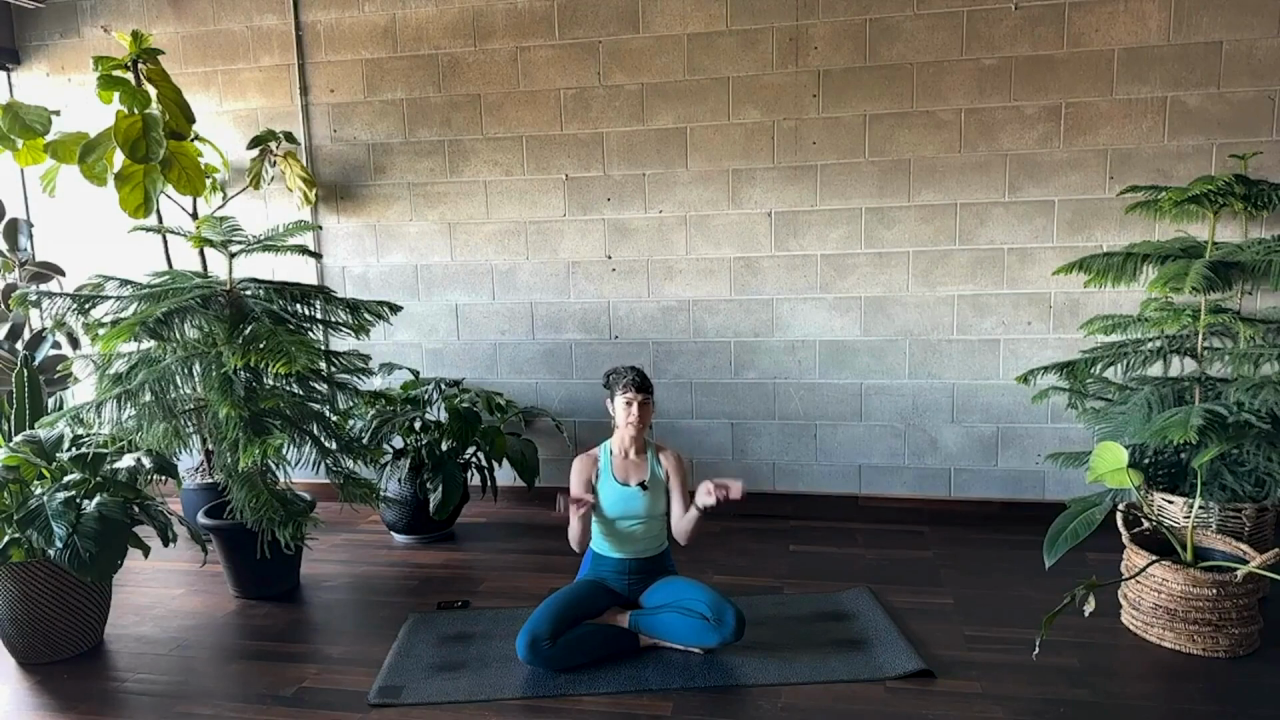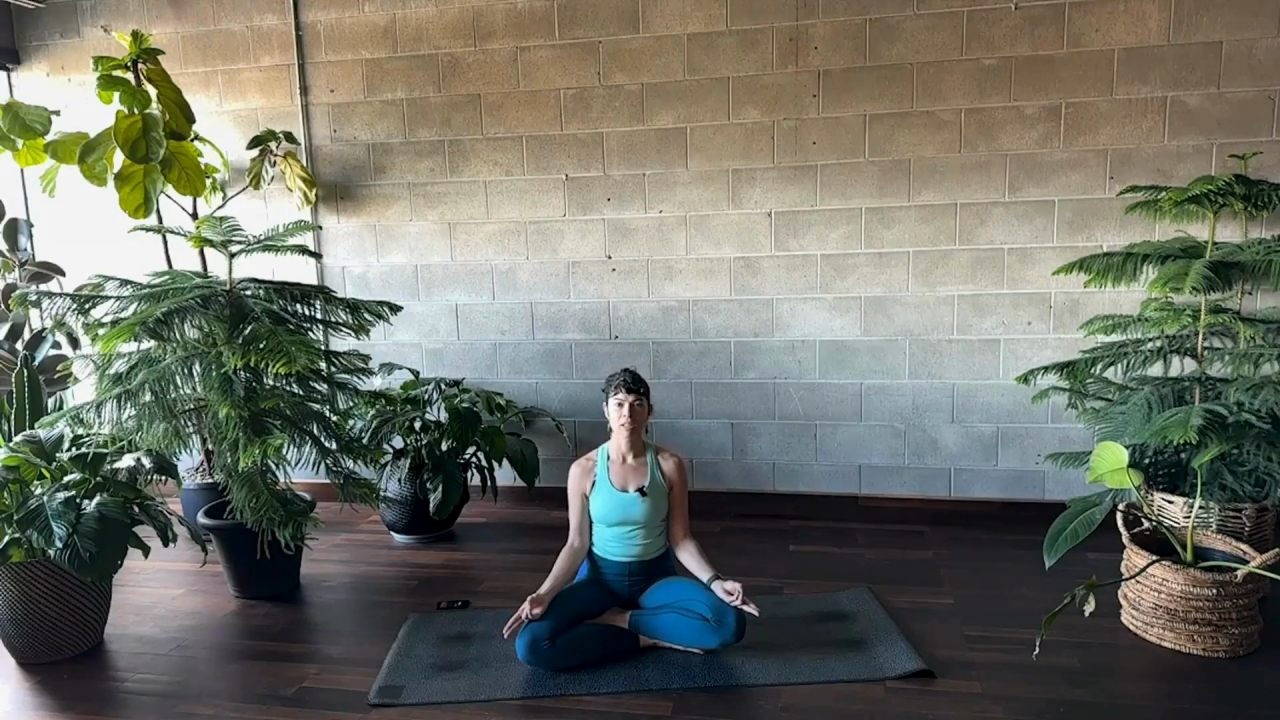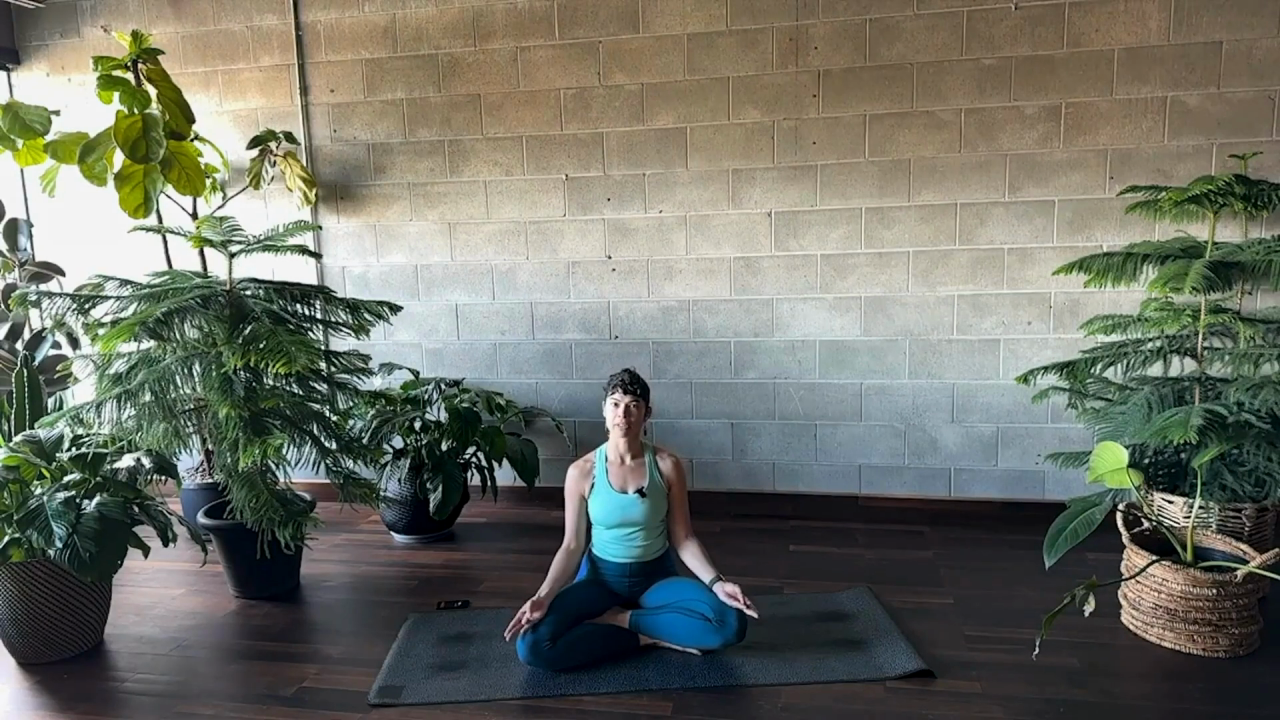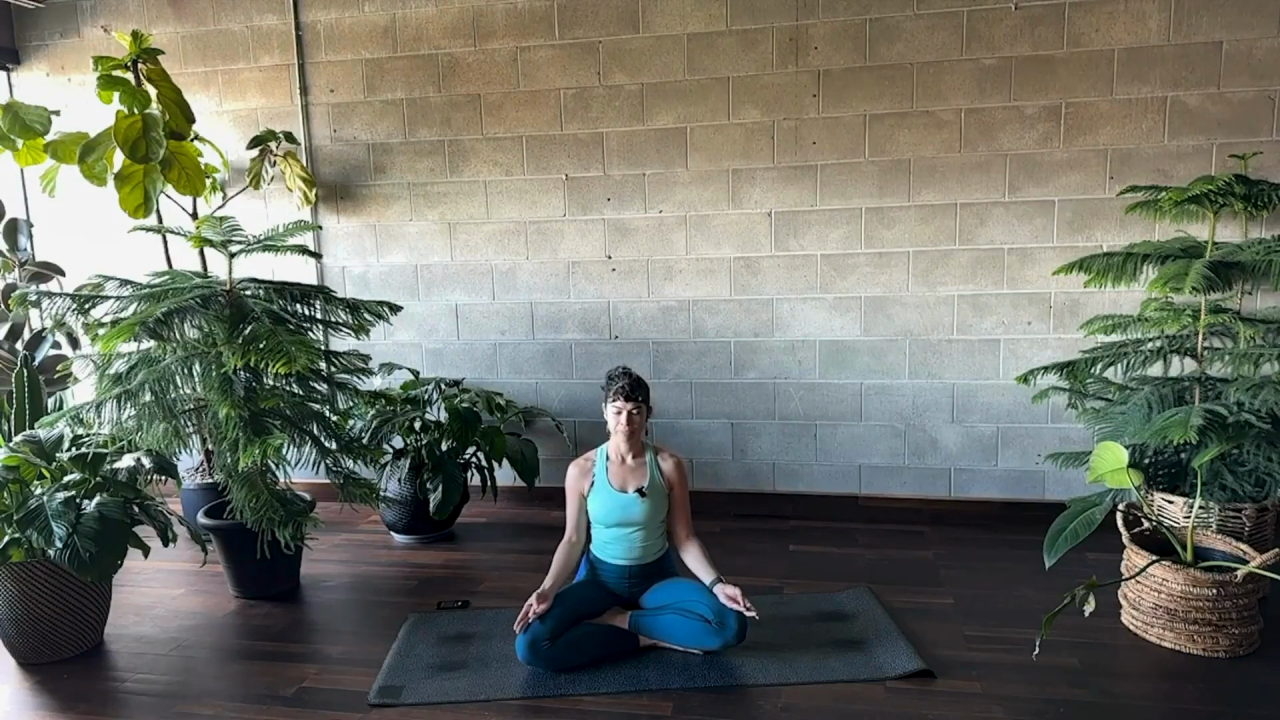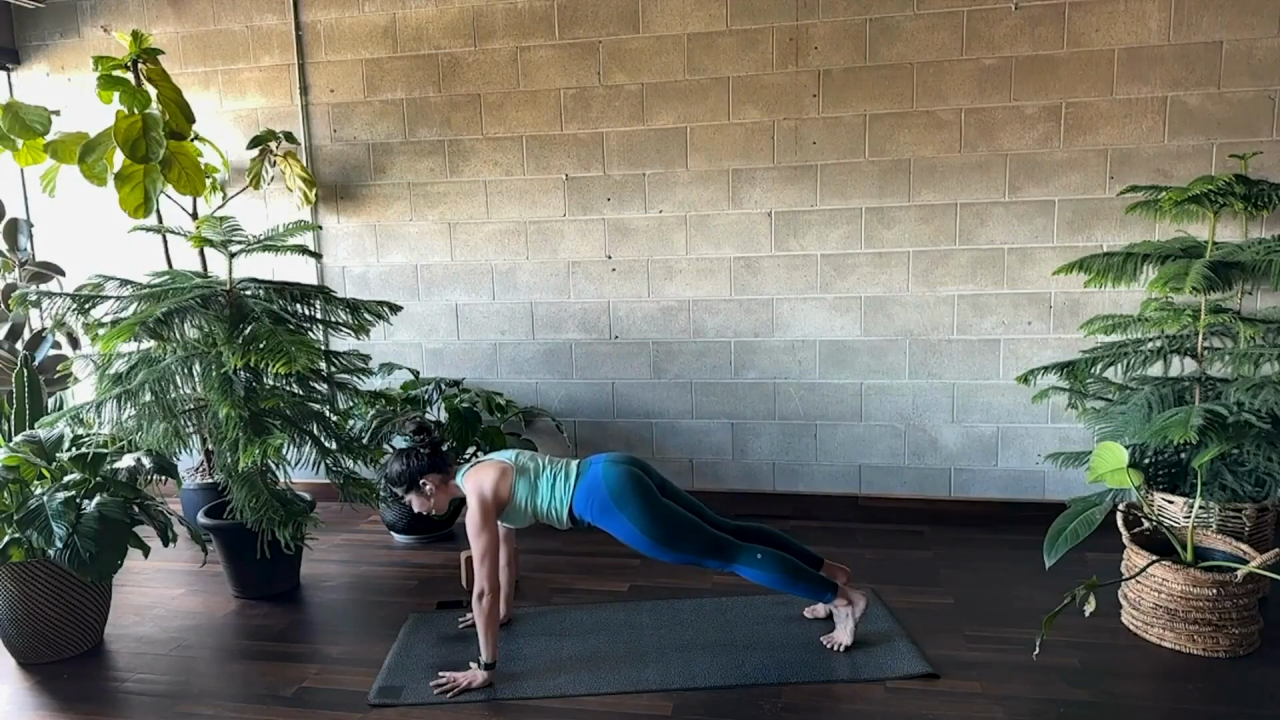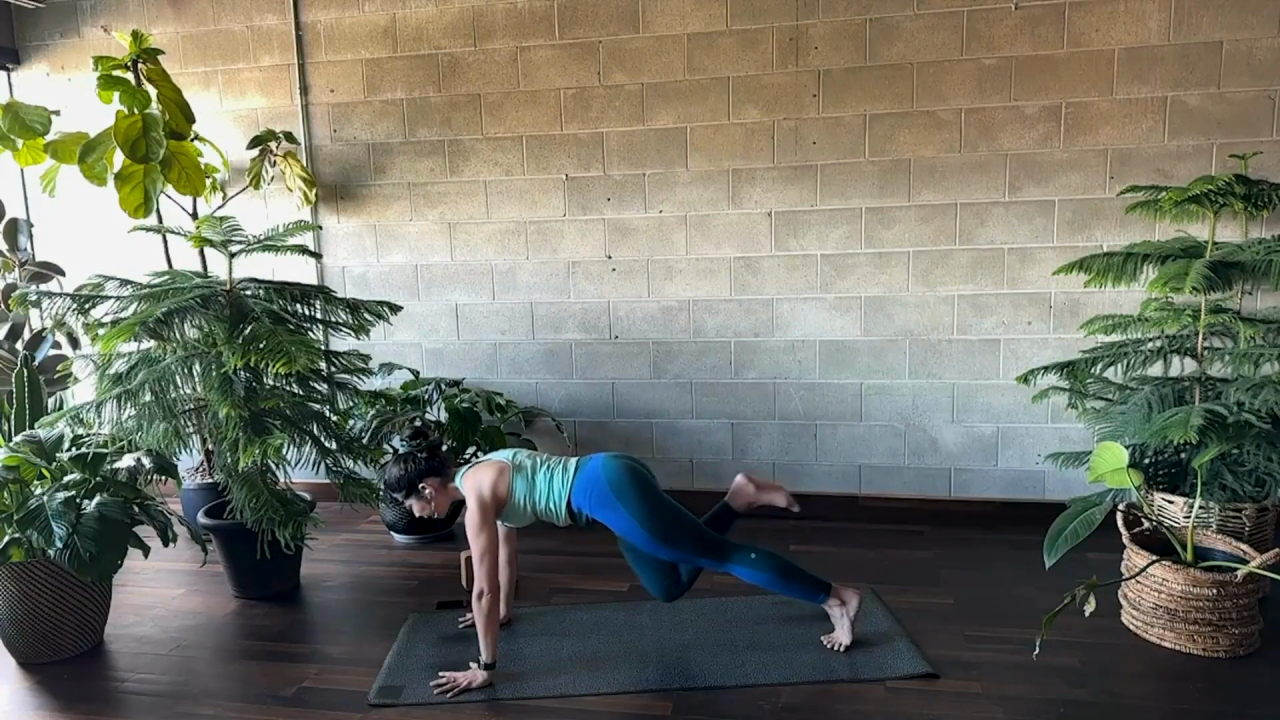
dt=0.7s
person 1, frame 1
left shoulder: (668, 460)
right shoulder: (587, 463)
left elbow: (682, 535)
right elbow: (578, 543)
left wrist: (699, 504)
right wrist: (579, 516)
left hip: (656, 574)
right hip: (601, 574)
left knee: (729, 623)
right knee: (532, 646)
left ankle: (619, 620)
right ankle: (649, 637)
person 1, frame 2
left shoulder: (669, 465)
right shoulder: (583, 469)
left elbow: (681, 540)
right elbow: (576, 544)
left wrist: (715, 581)
right wrist: (544, 595)
left hip: (655, 577)
right hip: (600, 578)
left knee: (729, 624)
right knee: (531, 647)
left ankle: (617, 622)
right ankle: (648, 637)
person 1, frame 3
left shoulder: (667, 465)
right shoulder: (581, 471)
left elbow: (683, 538)
right elbow: (572, 545)
left wrist: (716, 583)
right wrist: (543, 597)
left hip: (655, 577)
right hip: (600, 577)
left knee: (730, 624)
right knee: (532, 646)
left ankle: (620, 620)
right ankle: (647, 636)
person 1, frame 4
left shoulder: (668, 466)
right shoulder: (582, 470)
left elbow: (683, 539)
right elbow: (573, 540)
left wrist: (716, 583)
right wrist: (547, 590)
left hip: (655, 577)
right hip: (599, 577)
left knee: (730, 625)
right knee: (531, 646)
left ankle: (619, 621)
right ankle: (649, 635)
person 1, frame 5
left shoulder: (477, 493)
right shoulder: (483, 471)
left elbow: (483, 587)
right elbow: (506, 544)
left wrist: (484, 667)
right wrist: (502, 611)
left hip: (608, 496)
right hip: (614, 473)
left knee: (727, 554)
right knee: (725, 532)
left ankle: (842, 598)
right ankle: (828, 571)
person 1, frame 6
left shoulder: (476, 495)
right shoulder: (484, 474)
left elbow: (482, 588)
right elbow: (506, 542)
left wrist: (484, 667)
right wrist: (503, 610)
left hip: (609, 490)
right hip: (612, 477)
left knee: (719, 555)
right knee: (670, 583)
left ankle: (838, 599)
right ankle: (737, 498)
